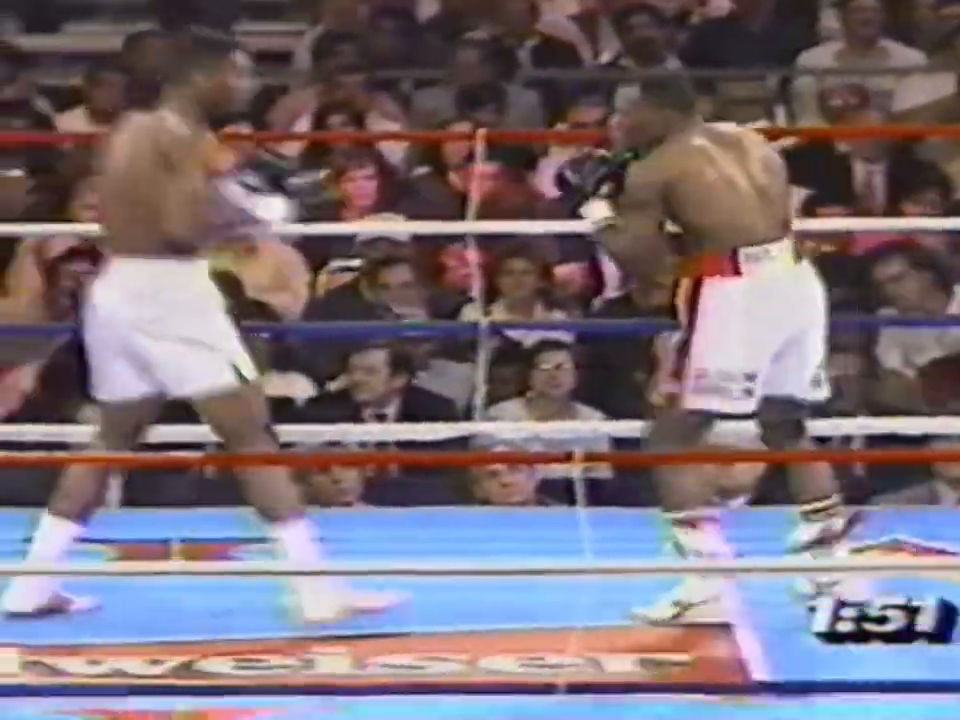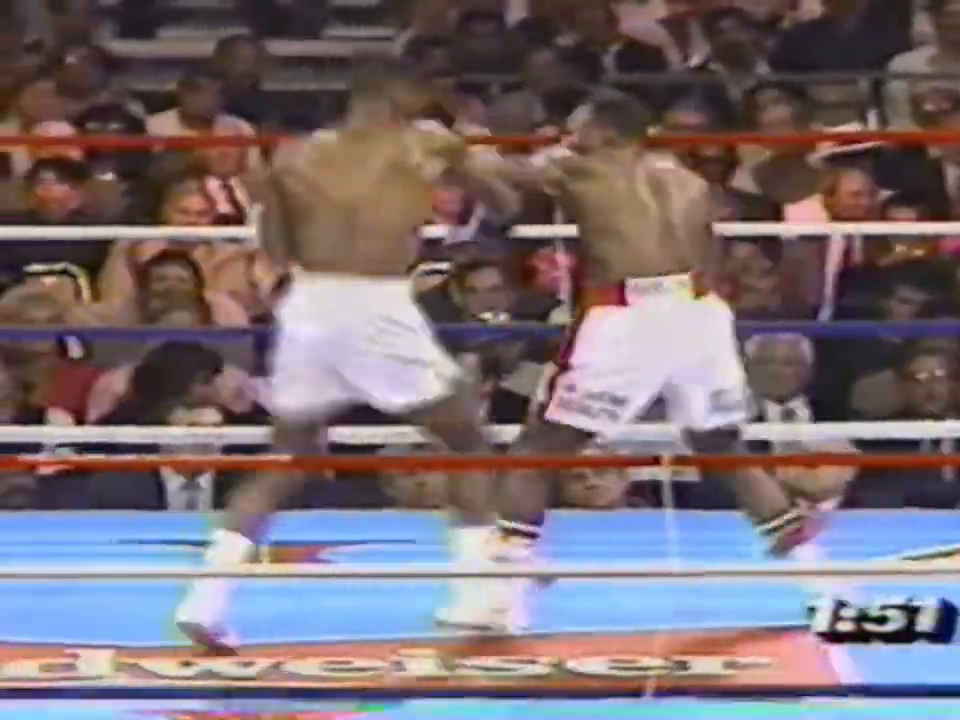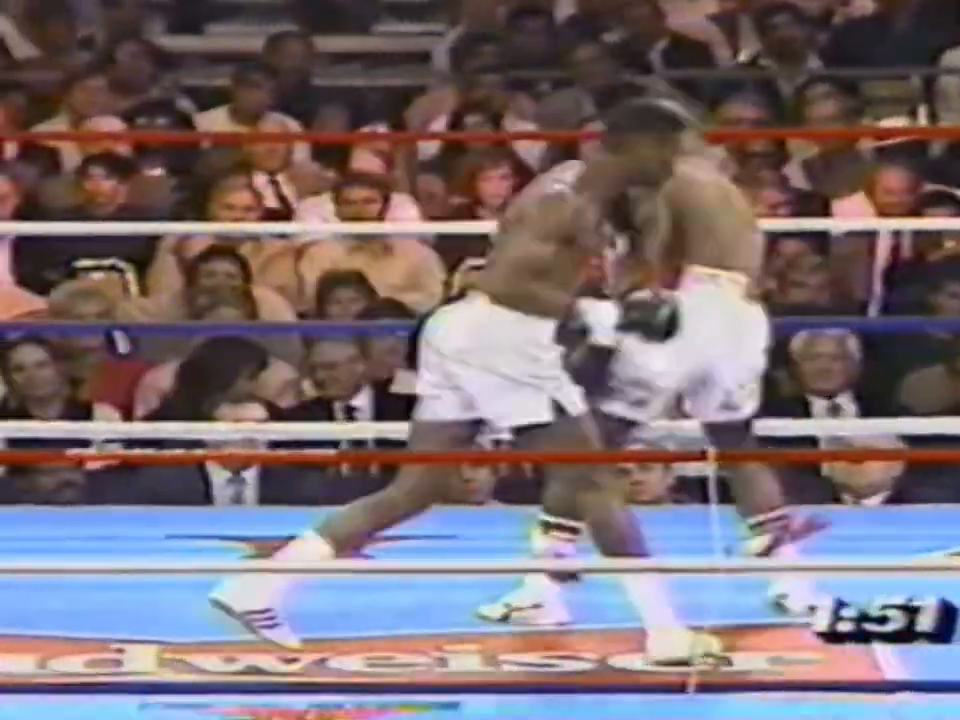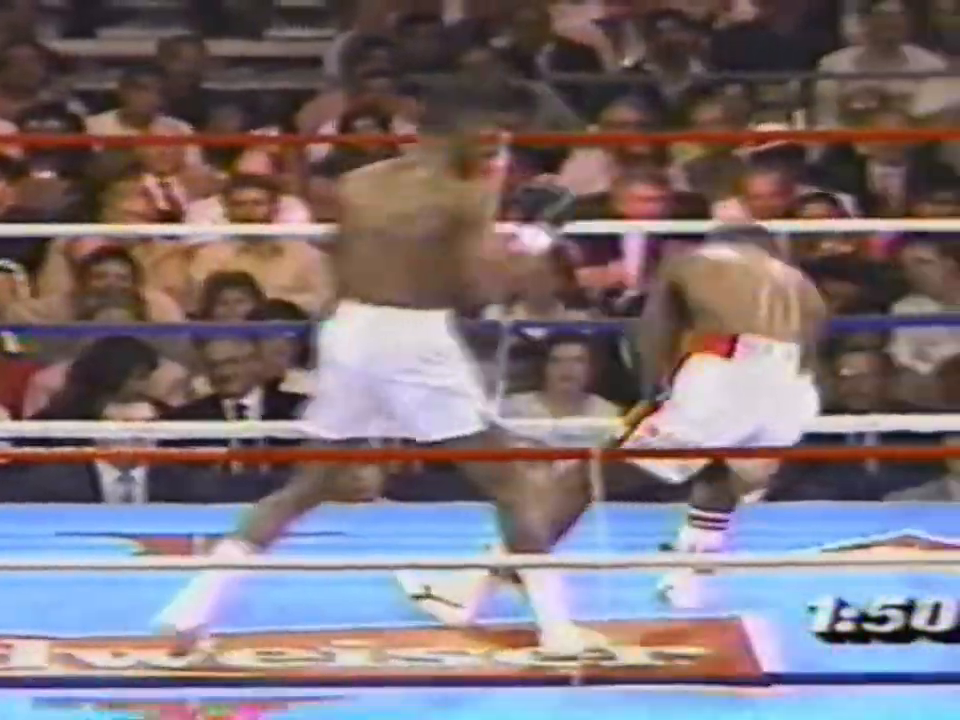
dt=0.4s
person 1, frame 1
left shoulder: (129, 132)
right shoulder: (187, 139)
right elbow: (187, 228)
left wrist: (232, 192)
right wrist: (261, 213)
left hip: (115, 291)
right hip: (173, 296)
left knee: (111, 447)
right knee: (253, 446)
right ankle: (317, 590)
person 1, frame 2
left shoulder: (292, 158)
right shoulder: (433, 143)
left elbow: (279, 247)
right elbow: (508, 200)
left hip: (309, 310)
right hip: (379, 312)
left knee: (286, 468)
right knee: (467, 444)
left ankle: (206, 605)
right ankle: (475, 595)
person 1, frame 3
left shoulder: (567, 177)
right shoulder: (575, 204)
right elbow: (511, 273)
left hip: (459, 331)
right hip: (507, 344)
left knee: (414, 490)
right knee: (593, 485)
right ankle: (664, 630)
person 1, frame 4
left shoulder: (355, 185)
right shoulder: (466, 197)
right elbow: (494, 280)
left hip: (349, 337)
right hip: (418, 345)
left knee: (301, 491)
right knee: (511, 487)
left ankle: (188, 615)
right ankle: (559, 628)
person 2, frame 1
left shoulder: (654, 171)
right shoulder: (748, 140)
left elbow: (632, 254)
left wrist: (594, 207)
left hip: (734, 298)
right hip: (794, 284)
left knee: (674, 437)
right knee: (788, 437)
left ankle: (708, 578)
right ankle: (836, 563)
person 2, frame 2
left shoulder: (576, 172)
right shoulder: (690, 183)
left elbow: (508, 171)
right elbow: (706, 259)
left hip: (624, 323)
right hip: (700, 316)
left knee: (536, 449)
right knee: (728, 455)
left ankle: (504, 589)
person 2, frame 3
left shoulder: (671, 179)
right shoulder: (716, 182)
left elbow: (655, 253)
right hip: (736, 315)
right knee: (735, 447)
left ankle: (546, 588)
right ankle: (789, 575)
person 2, frame 4
left shoulder: (693, 260)
right shoulder: (804, 286)
left elbow: (654, 351)
left hip: (722, 374)
right hip: (789, 392)
left knee: (586, 478)
right knee: (726, 470)
right ankle: (690, 577)
